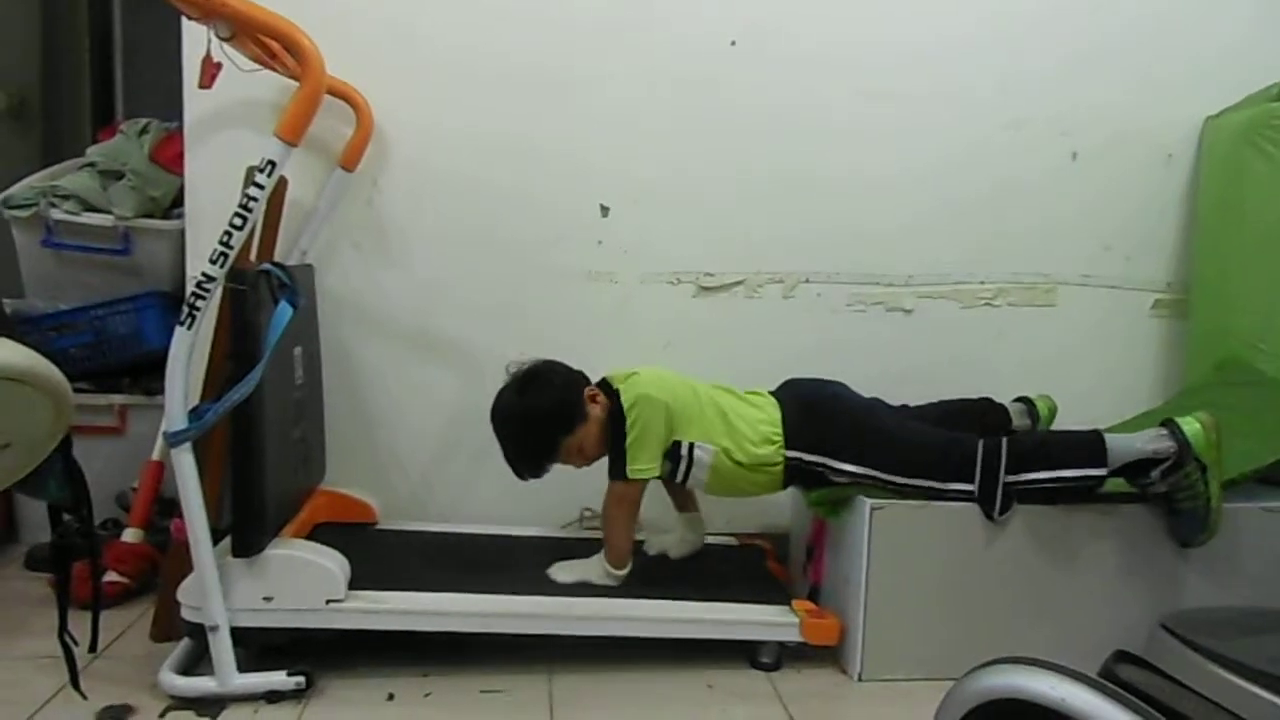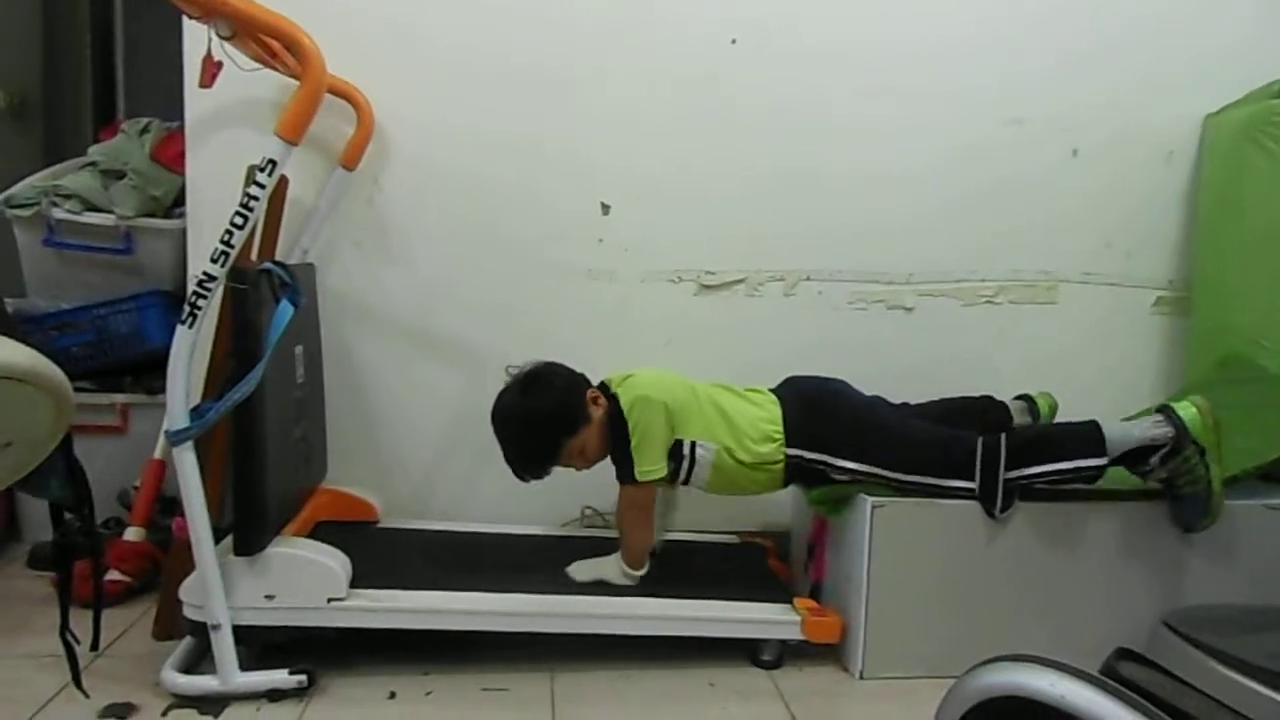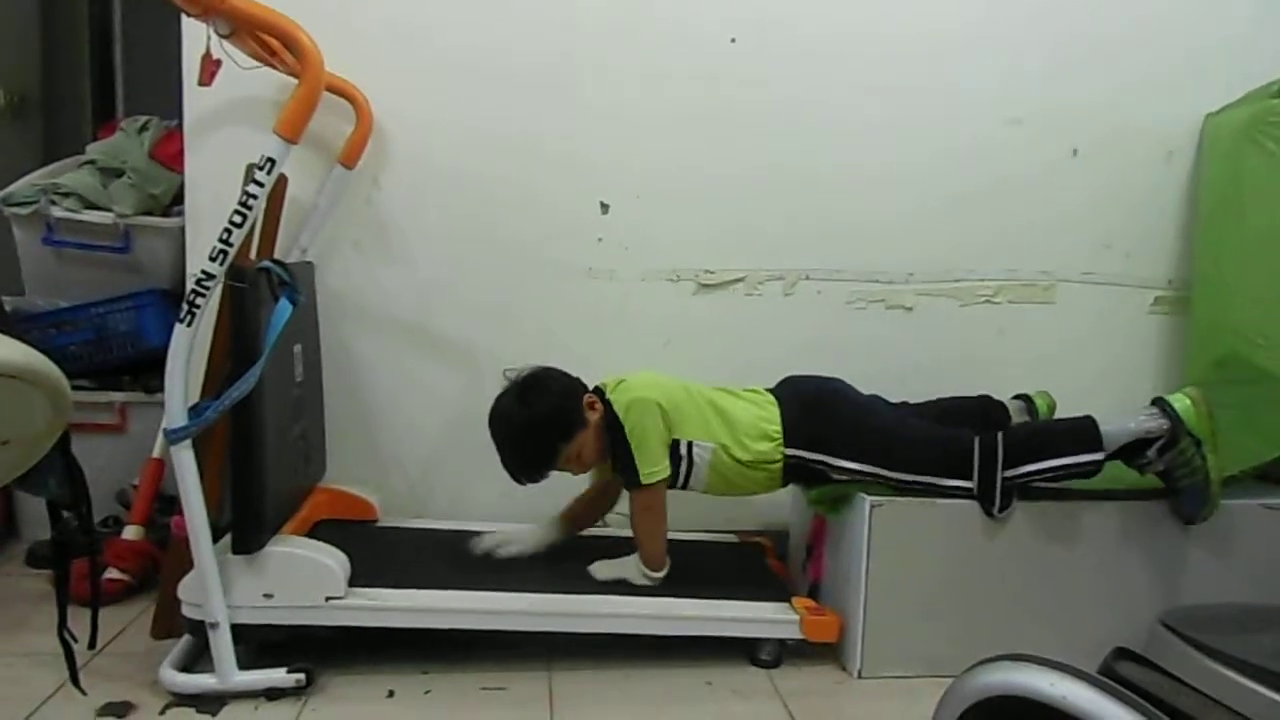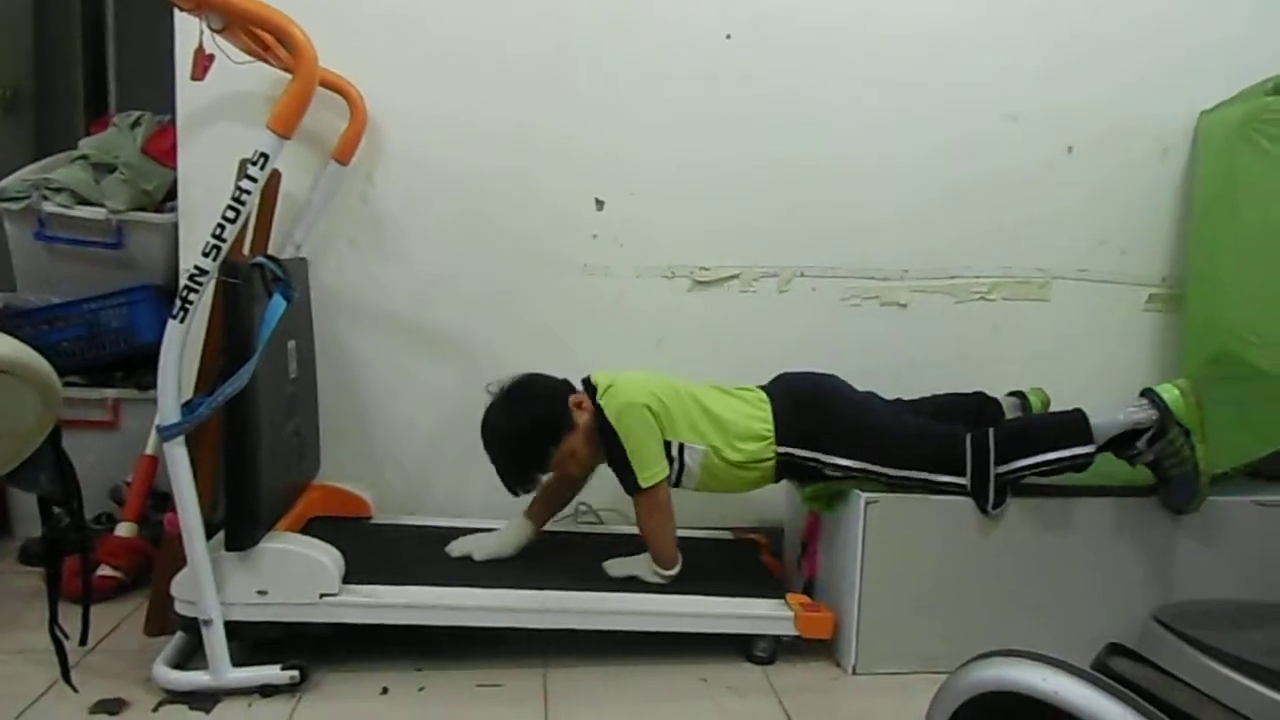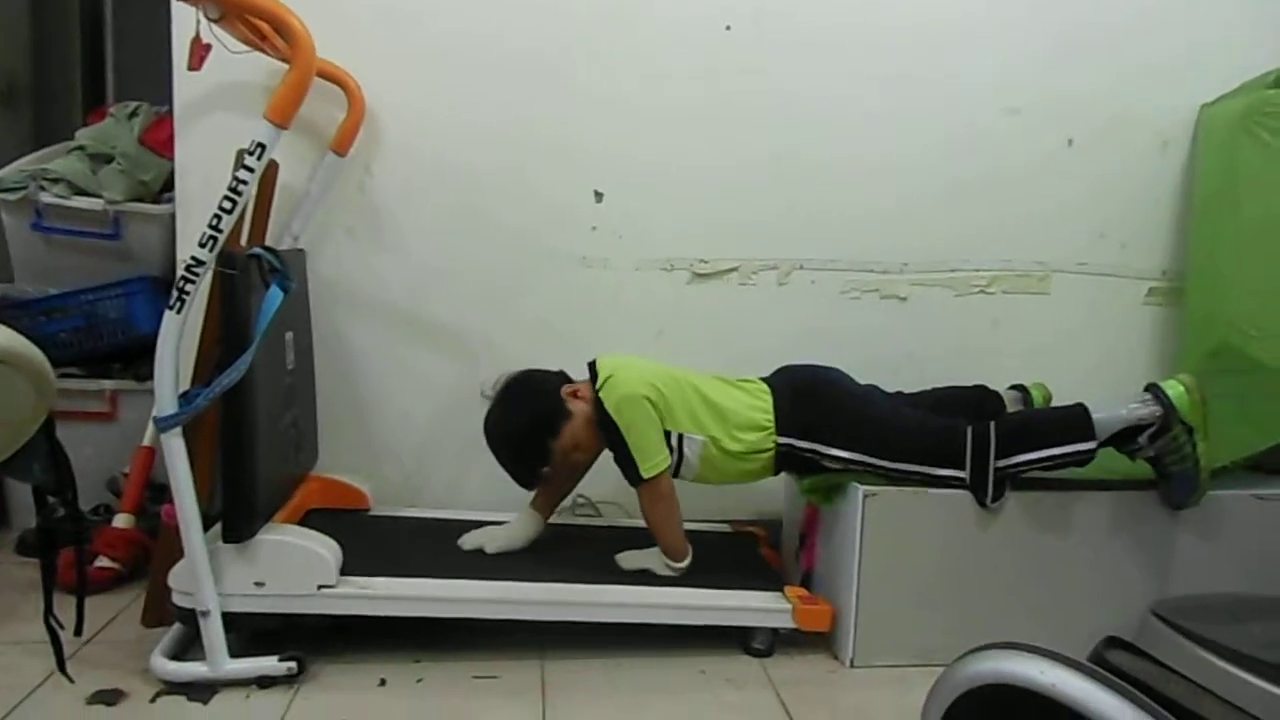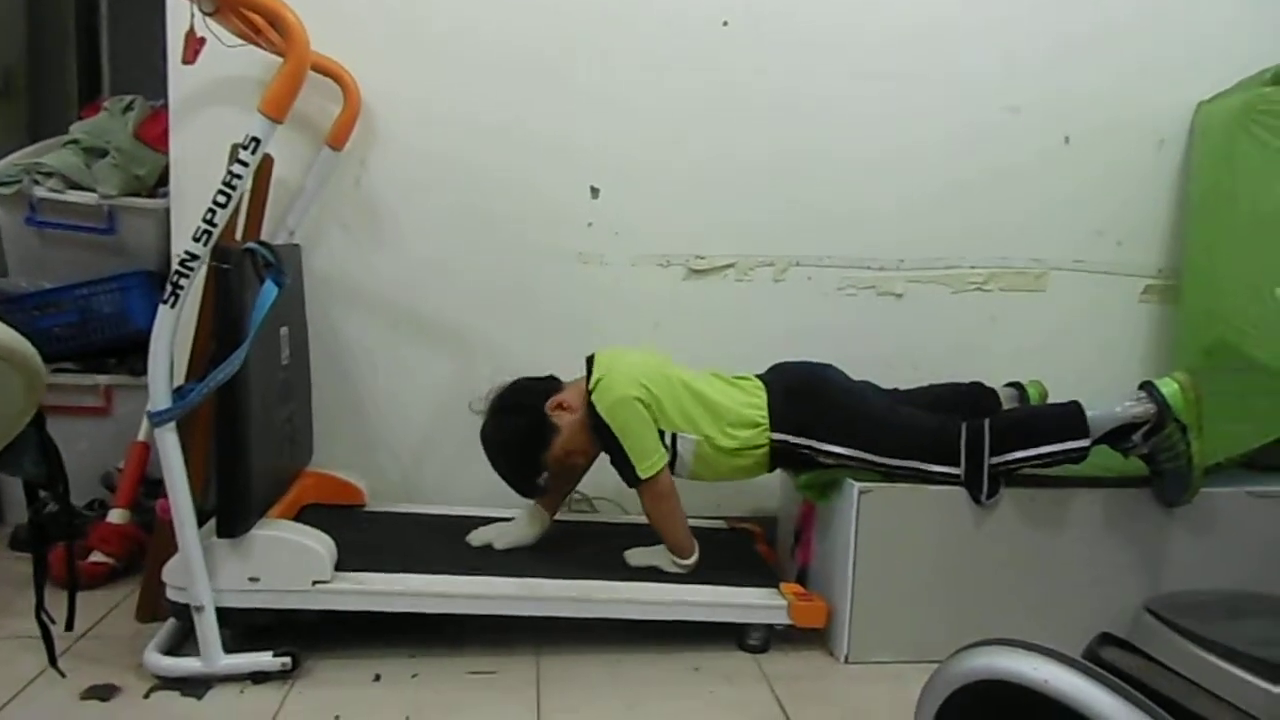
dt=0.2s
person 1, frame 1
left shoulder: (636, 400)
right shoulder: (623, 393)
left elbow: (623, 499)
right elbow: (670, 458)
left wrist: (608, 567)
right wrist: (690, 528)
left hip: (814, 436)
right hip: (802, 410)
left knee: (977, 469)
right knee: (920, 427)
left ankle: (1164, 450)
right ankle: (1017, 415)
person 1, frame 2
left shoulder: (635, 402)
right shoulder: (620, 397)
left elbow: (637, 503)
right elbow: (664, 471)
left wrist: (625, 565)
right wrist: (655, 517)
left hip: (815, 433)
right hip: (800, 409)
left knee: (977, 466)
right knee: (918, 425)
left ankle: (1162, 435)
right ankle: (1017, 412)
person 1, frame 3
left shoulder: (632, 406)
right shoulder: (614, 407)
left elbow: (649, 507)
right elbow: (604, 496)
left wrist: (644, 566)
right wrist: (543, 534)
left hip: (814, 433)
right hip: (798, 410)
left knee: (978, 466)
right knee: (921, 425)
left ankle: (1156, 429)
right ankle: (1015, 412)
person 1, frame 4
left shoulder: (624, 408)
right shoulder: (595, 409)
left elbow: (653, 503)
right elbow: (564, 488)
left wrist: (659, 564)
right wrist: (514, 533)
left hip: (808, 430)
right hip: (792, 405)
left knee: (970, 463)
right knee: (912, 421)
left ankle: (1143, 421)
right ankle: (1010, 408)
person 1, frame 5
left shoulder: (621, 398)
right shoulder: (601, 381)
left elbow: (657, 493)
right elbow: (564, 468)
left wrist: (671, 558)
right wrist: (525, 525)
left hip: (806, 423)
right hip: (793, 397)
left knee: (969, 456)
right knee: (912, 413)
left ankle: (1145, 417)
right ankle: (1011, 402)
person 1, frame 6
left shoulder: (615, 400)
right shoulder: (599, 373)
left elbow: (656, 488)
right elbow: (568, 464)
left wrist: (680, 555)
right wrist: (532, 521)
left hip: (800, 420)
right hip: (789, 394)
left knee: (964, 452)
right knee: (909, 410)
left ankle: (1141, 414)
